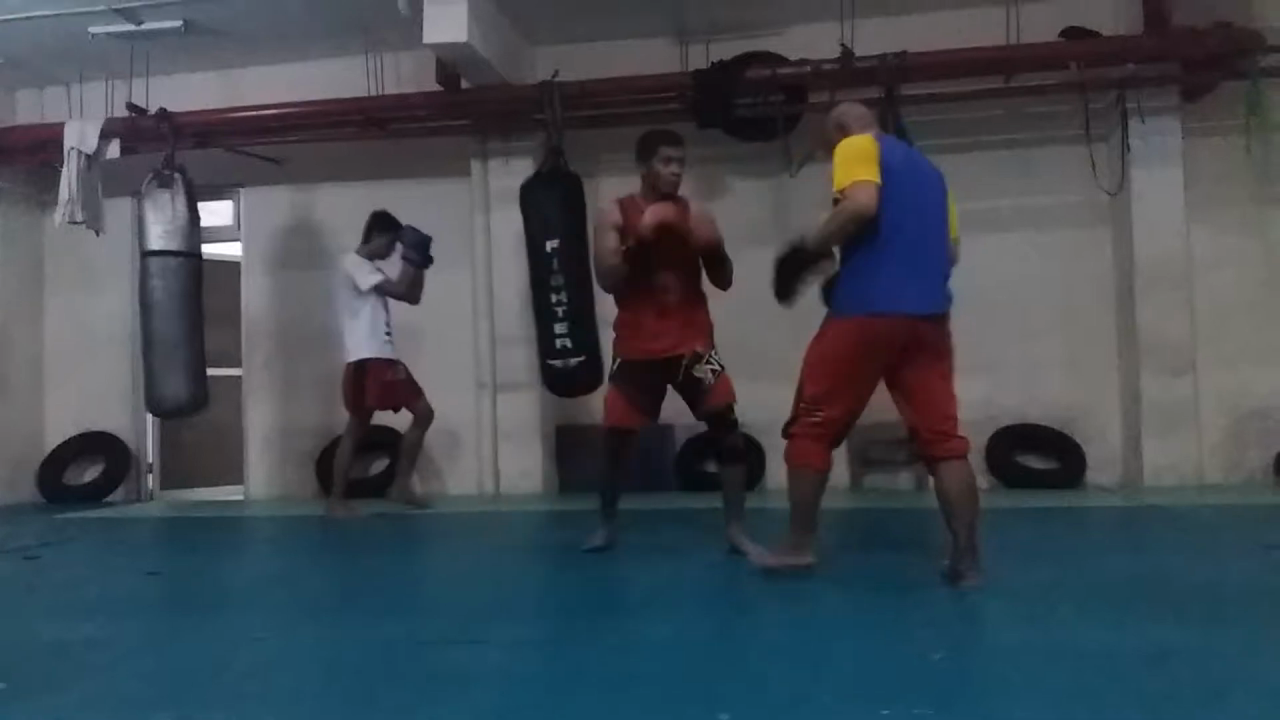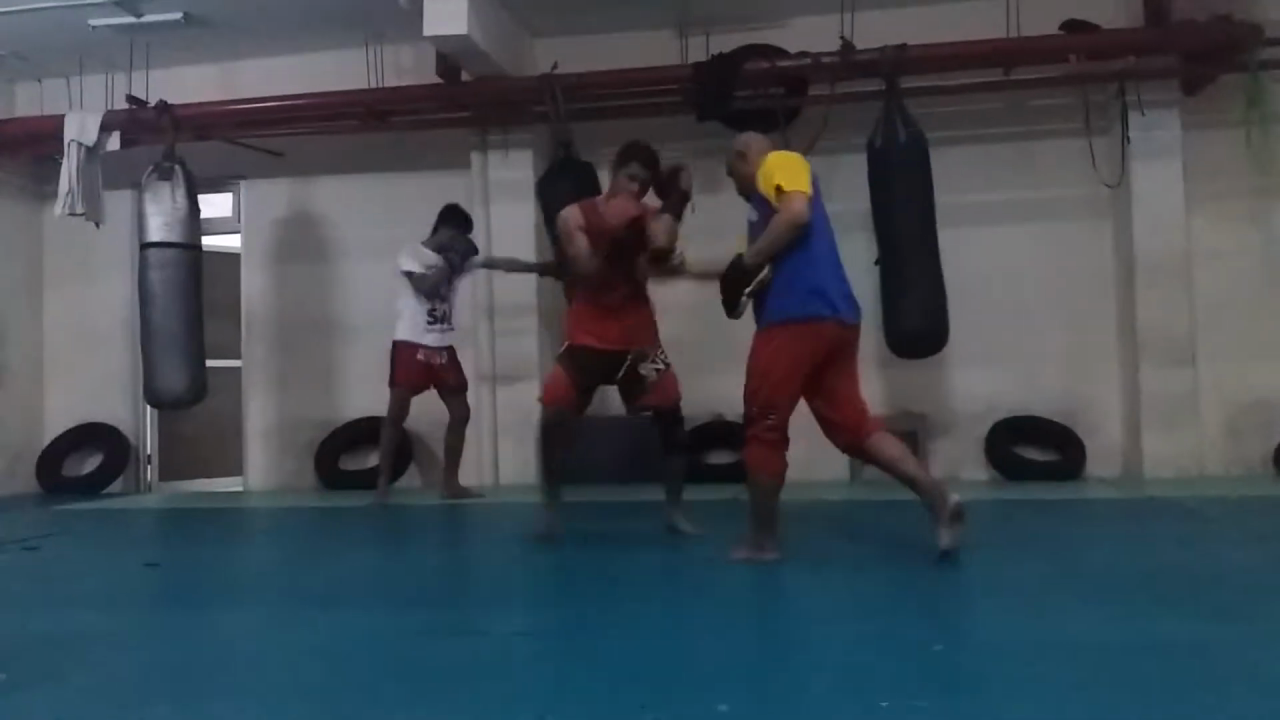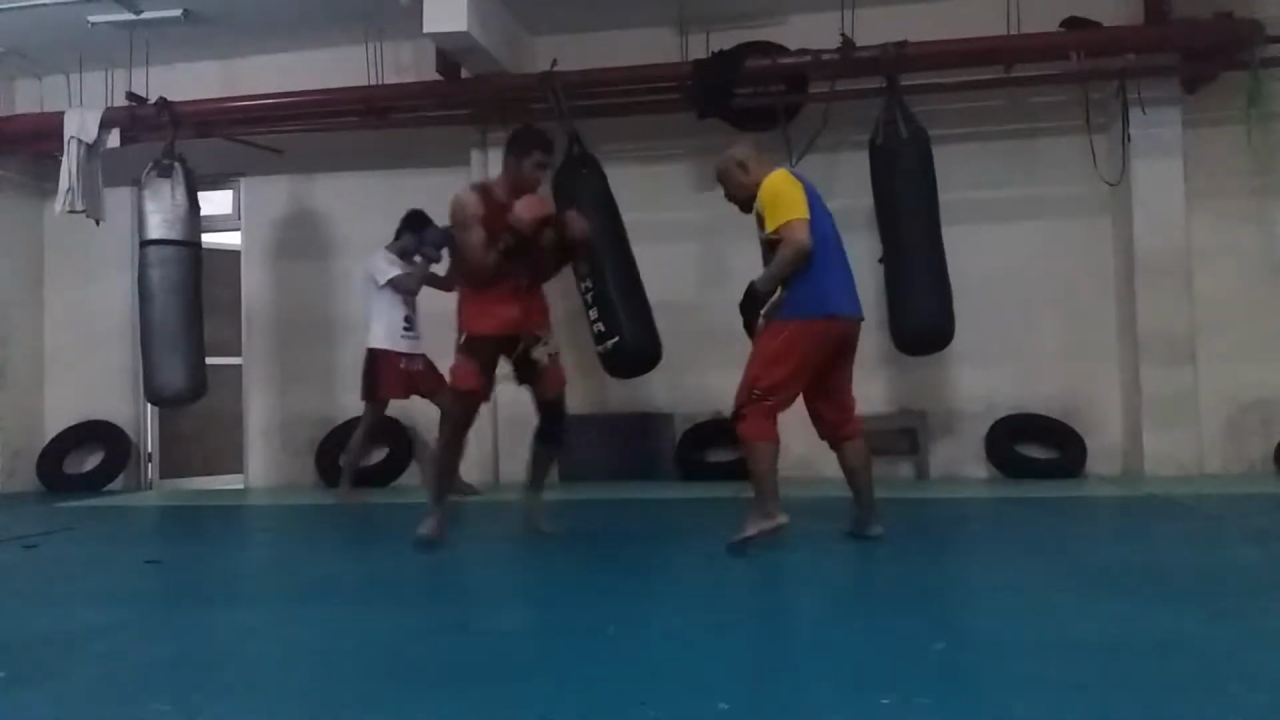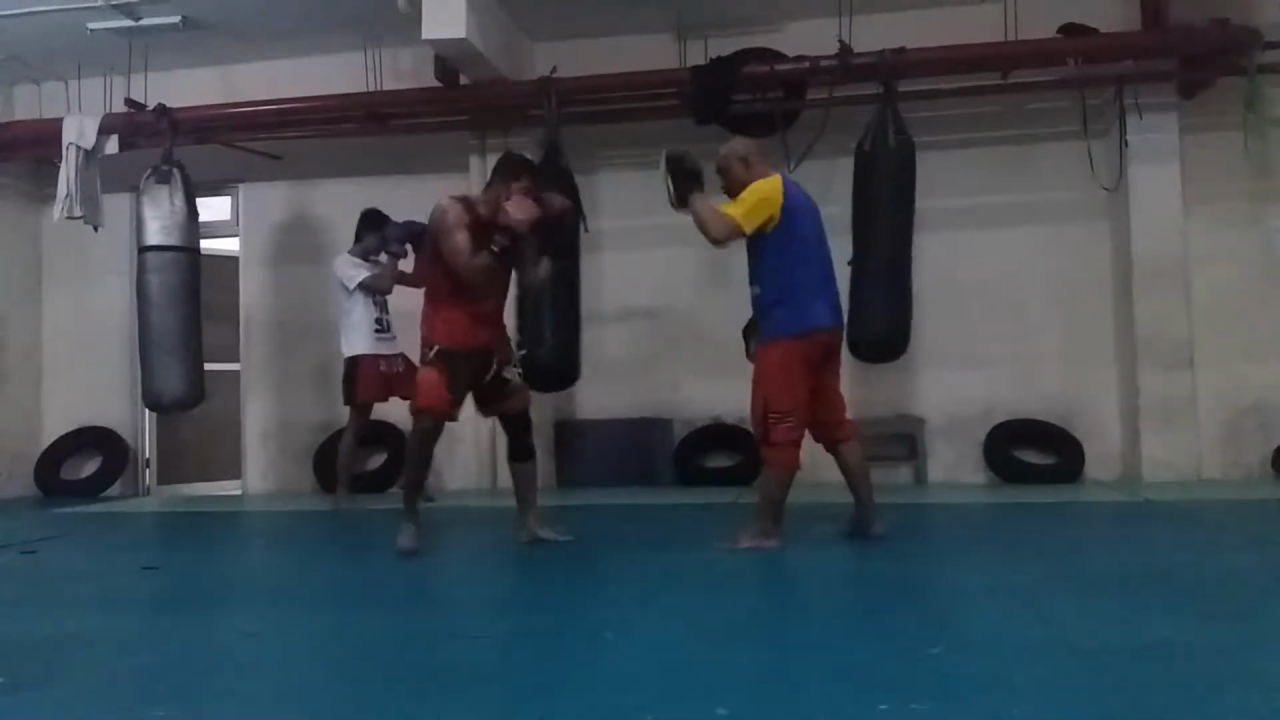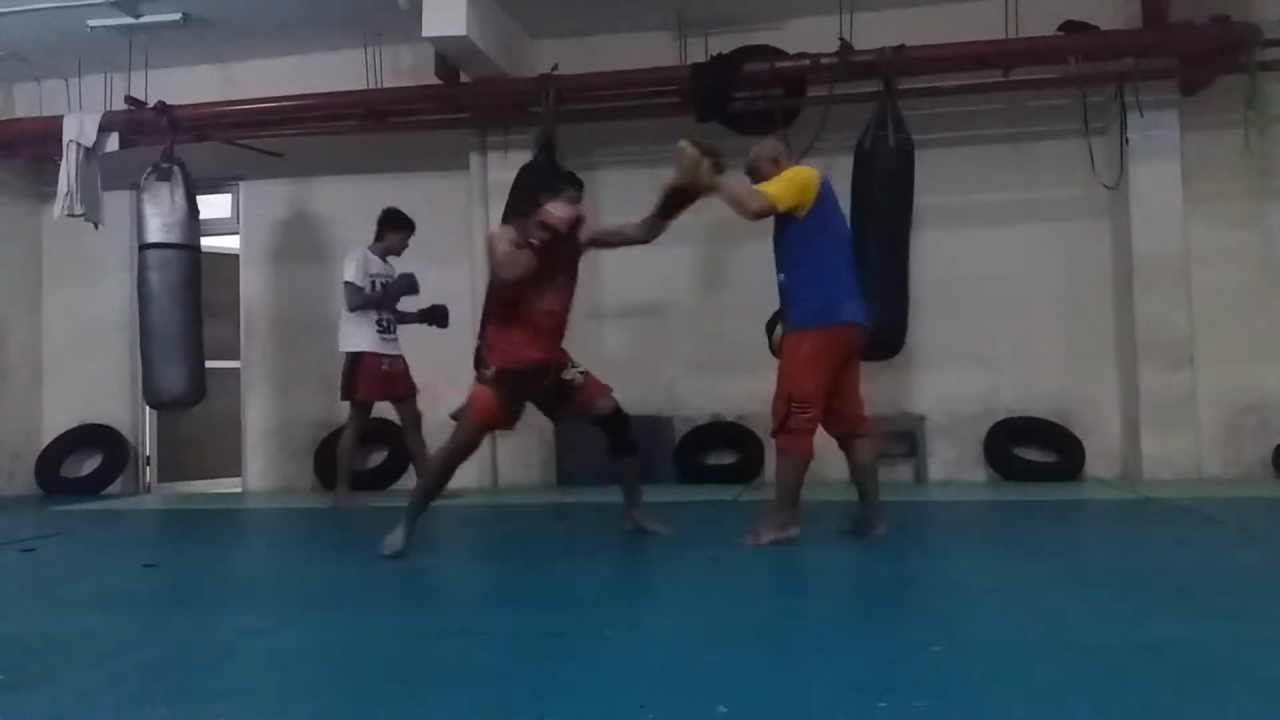
dt=0.5s
person 1, frame 1
left shoulder: (858, 146)
right shoulder: (927, 168)
left elbow: (860, 207)
right elbow: (951, 250)
left wrist: (807, 250)
left hip: (864, 312)
right hip: (928, 315)
left knee: (812, 426)
right knee: (943, 439)
left ankle: (799, 543)
right ankle: (966, 559)
person 1, frame 2
left shoulder: (779, 161)
right shoulder: (783, 175)
left elbow: (796, 214)
left wrist: (744, 263)
left hip: (793, 317)
right hip: (838, 318)
left knee: (764, 431)
right knee: (855, 425)
left ankle: (762, 540)
right ankle: (939, 498)
person 1, frame 3
left shoulder: (776, 184)
right shoulder: (791, 188)
left elbow: (799, 243)
left wrist: (758, 289)
right wrist: (770, 293)
left hip: (805, 316)
right hip: (840, 315)
left knee: (753, 407)
right knee: (839, 419)
left ankle: (766, 509)
right ankle: (867, 516)
person 1, frame 4
left shoulder: (766, 191)
right shoulder: (792, 194)
left elbow: (718, 231)
left wrist: (692, 192)
right wrist: (759, 319)
left hip: (790, 330)
right hip: (823, 324)
left knee: (778, 430)
right knee: (834, 423)
left ankle: (765, 528)
right ankle: (868, 515)
person 1, frame 5
left shoulder: (804, 177)
right shoulder: (805, 192)
left elbow: (753, 205)
left wrist: (717, 176)
left hip: (819, 322)
right hip: (841, 320)
left knee: (792, 419)
right knee: (848, 421)
left ankle: (782, 518)
right ankle: (871, 514)
person 2, frame 1
left shoulder: (692, 213)
right shoulder: (615, 214)
left elbow: (724, 280)
right elbow: (607, 280)
left wrist: (713, 249)
right wrist: (640, 242)
left hip: (690, 339)
right hip: (637, 345)
left knee: (726, 425)
right knee: (618, 437)
left ankle: (735, 527)
right ankle: (607, 523)
person 2, frame 2
left shoulder: (646, 218)
right shoulder: (574, 217)
left elbow: (662, 248)
right elbow: (586, 276)
left wrist: (675, 204)
right wrist: (613, 241)
left hip: (637, 336)
right hip: (588, 337)
left knee: (670, 418)
right knee: (553, 420)
left ankle: (674, 510)
right ankle: (551, 507)
person 2, frame 3
left shoulder: (534, 206)
right shoulder: (471, 201)
left elbow: (541, 273)
right elbow: (477, 267)
left wrist: (568, 245)
right wrist: (513, 237)
left hip: (529, 320)
right hip: (482, 323)
left knee: (553, 407)
right knee: (460, 411)
left ankle: (532, 499)
right ankle: (437, 510)
person 2, frame 4
left shoulder: (510, 224)
right shoulder: (451, 212)
left elbow: (537, 278)
right elbow: (470, 274)
right wrist: (504, 237)
left hip: (492, 341)
right hip: (449, 341)
left knee: (520, 425)
right knee: (426, 428)
left ankle: (530, 522)
right ankle: (409, 520)
person 2, frame 5
left shoulder: (574, 235)
right shoulder: (506, 236)
left elbow: (642, 233)
right elbow: (507, 274)
left wrist: (672, 202)
right wrist: (544, 234)
left hip: (550, 361)
right hip: (504, 364)
left knee: (615, 419)
right knee: (461, 444)
left ankle: (634, 512)
right ankle: (405, 525)
person 3, frame 1
left shoulder: (371, 268)
right shoulder: (354, 264)
left elbow: (412, 296)
right elbow: (398, 289)
left wrist: (419, 264)
right wrist: (410, 256)
left hip: (387, 358)
right hip: (366, 360)
left knee: (423, 413)
right knee: (356, 430)
left ankle: (402, 483)
right ankle: (337, 499)
person 3, frame 2
left shoulder: (455, 256)
right shoulder: (410, 254)
left elbow: (497, 265)
right elbow: (426, 288)
left wrist: (542, 267)
right wrist: (451, 263)
left hip: (442, 347)
right hip: (410, 345)
left knee: (460, 412)
right knee: (397, 413)
left ankle: (449, 482)
right ankle: (383, 480)
person 3, frame 3
left shoulder: (409, 264)
right shoulder: (379, 260)
left elbow: (446, 284)
right elbow: (410, 286)
right wrist: (427, 258)
left hip: (412, 352)
right hip: (385, 351)
right knee: (371, 418)
right ankle: (345, 485)
person 3, frame 4
left shoulder: (376, 265)
right shoulder: (345, 264)
right elbow: (384, 286)
left wrist: (408, 253)
right wrist: (394, 254)
left hip: (391, 352)
right hip: (364, 355)
right knee: (357, 423)
right ankle: (342, 492)
person 3, frame 5
left shoulder: (387, 267)
right shoulder: (358, 259)
right elbow: (354, 302)
left wrist: (420, 316)
right wrist: (393, 289)
left hip: (392, 353)
right hip: (365, 352)
left knee: (412, 417)
right knee: (357, 420)
right ankle: (342, 489)
